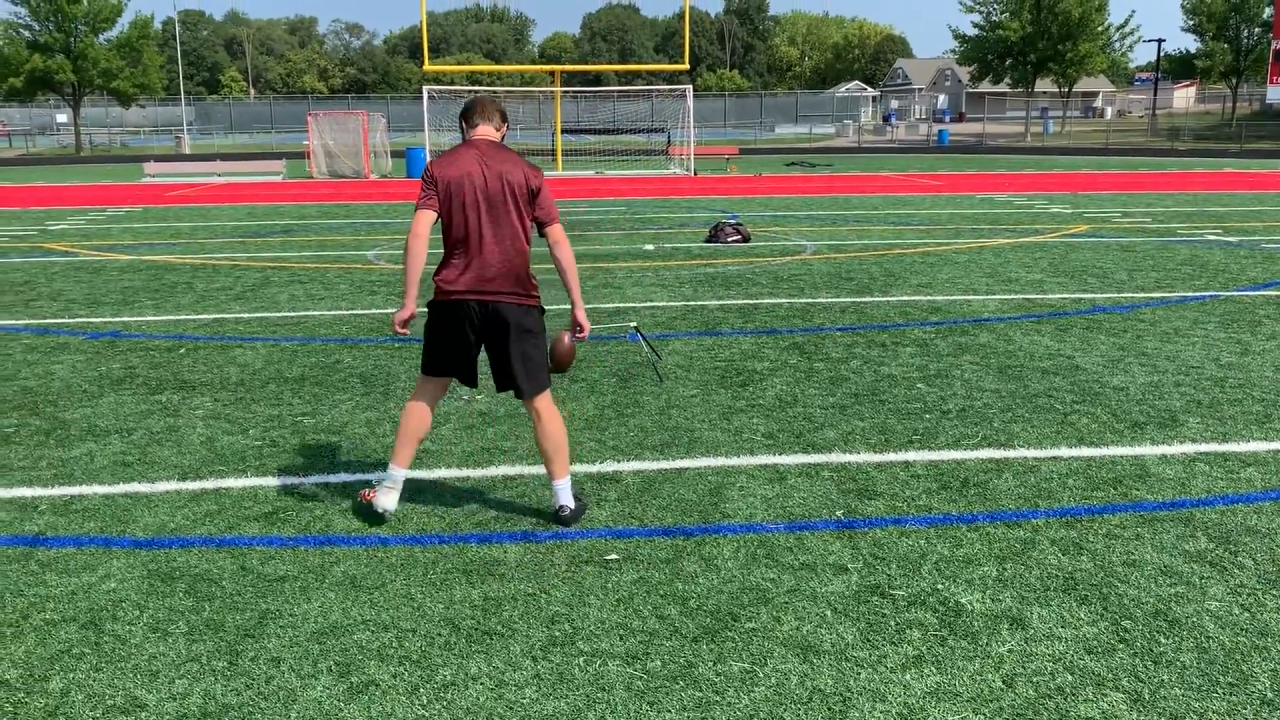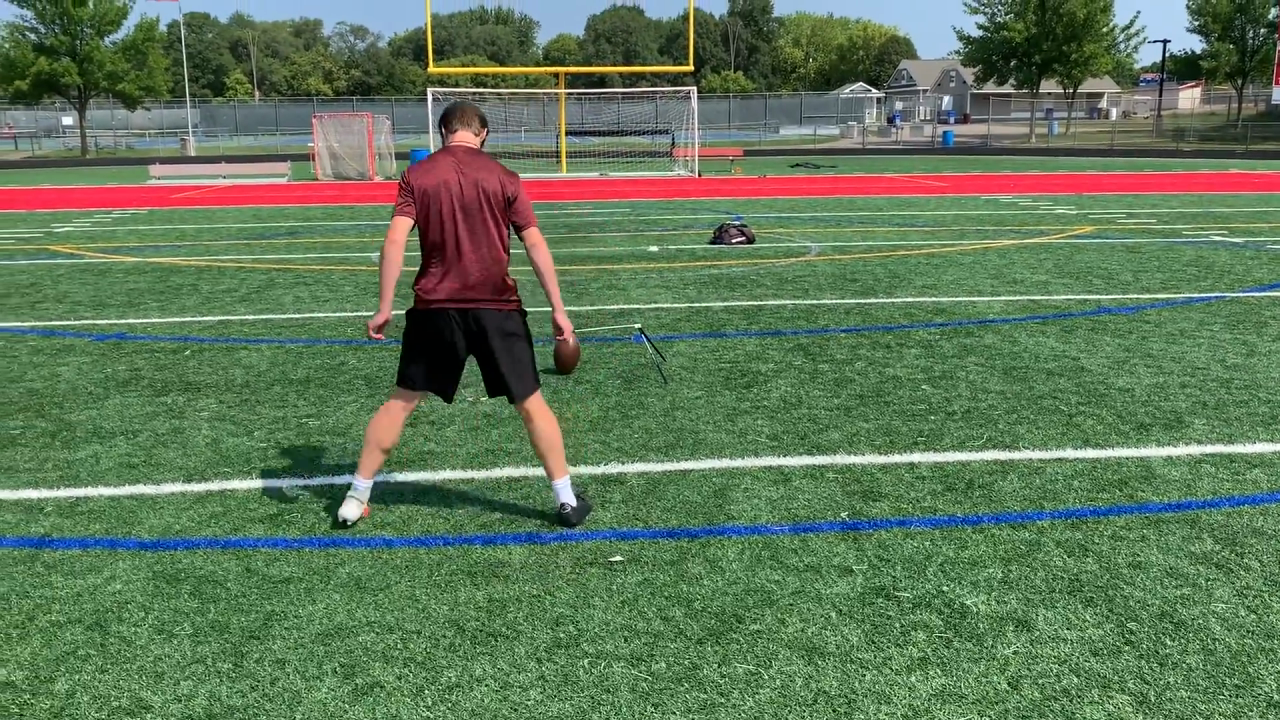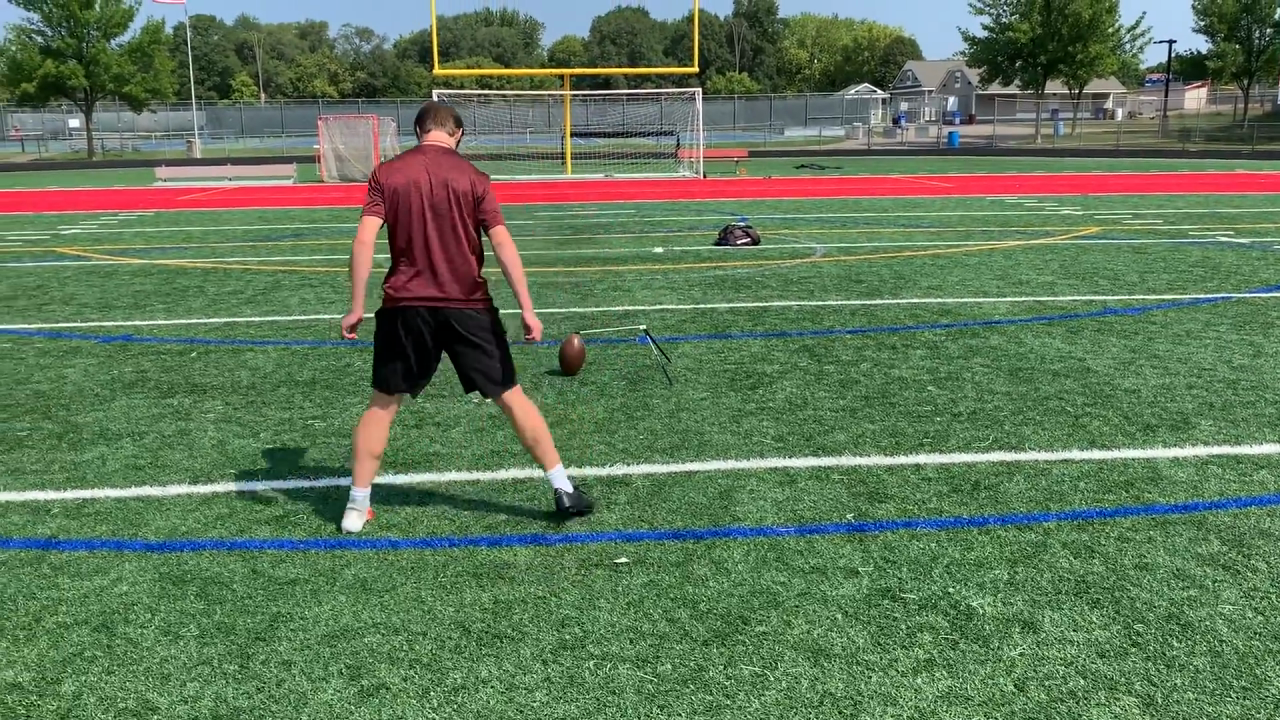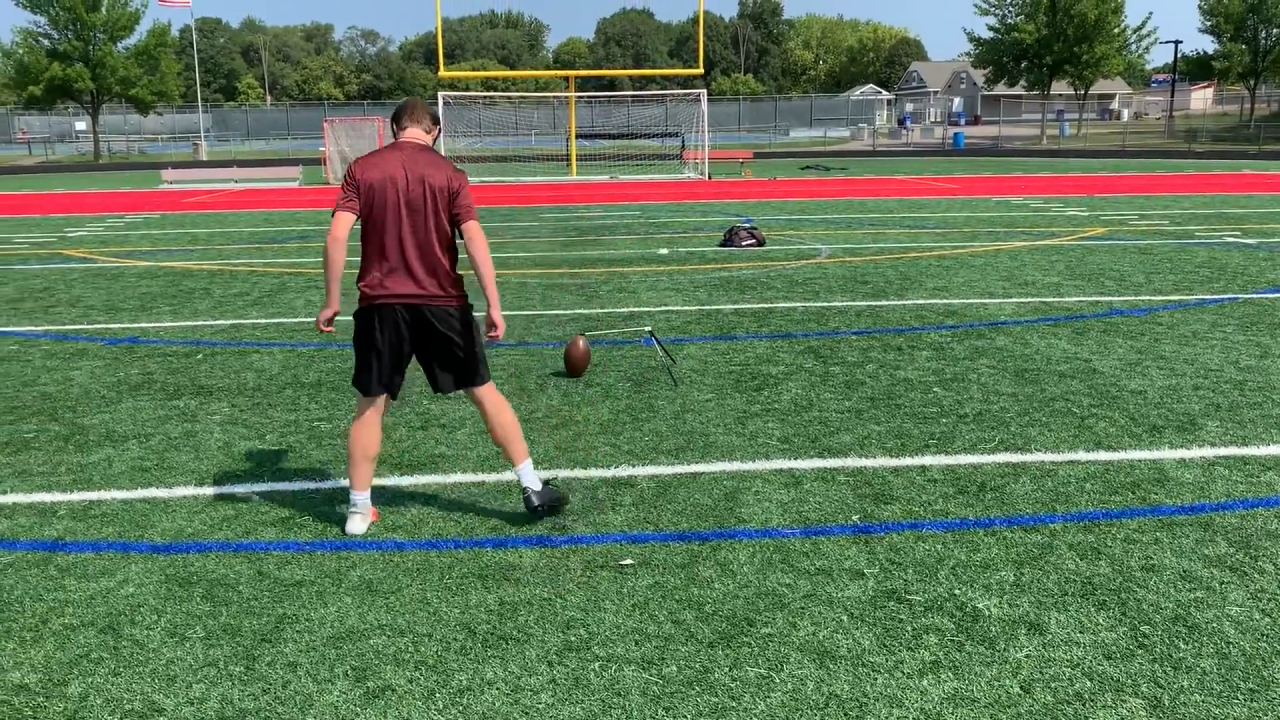
dt=0.1s
person 1, frame 1
left shoulder: (441, 167)
right shoulder: (526, 170)
left elbow: (419, 233)
right elbow: (558, 240)
left wrist: (409, 301)
right wrist: (577, 305)
left hip: (456, 297)
right hip: (516, 299)
left knee: (427, 390)
right knee: (539, 400)
left ankle: (389, 489)
right ankle: (565, 499)
person 1, frame 2
left shoulder: (418, 174)
right shoulder: (502, 177)
left elbow: (394, 241)
right elbow: (536, 245)
left wrist: (383, 308)
right wrist: (558, 310)
left hip: (436, 307)
right hip: (495, 307)
left knee: (402, 400)
right knee: (531, 403)
left ankle: (357, 496)
right ankle: (567, 499)
person 1, frame 3
left shoulder: (387, 173)
right shoulder: (472, 177)
left elbow: (364, 241)
right elbow: (503, 243)
left wrist: (356, 307)
right wrist: (527, 310)
left hip: (404, 306)
right hip: (467, 305)
left knee: (382, 404)
right knee: (511, 397)
left ankle: (357, 507)
right ankle: (564, 489)
person 1, frame 4
left shoulder: (362, 168)
right shoulder: (447, 173)
left elbow: (337, 236)
right elbow: (476, 242)
left wrist: (333, 300)
right wrist: (494, 306)
left hip: (381, 304)
right hip: (442, 303)
left knee: (370, 406)
right knee: (484, 392)
left ankle: (358, 510)
right ankle: (532, 486)
